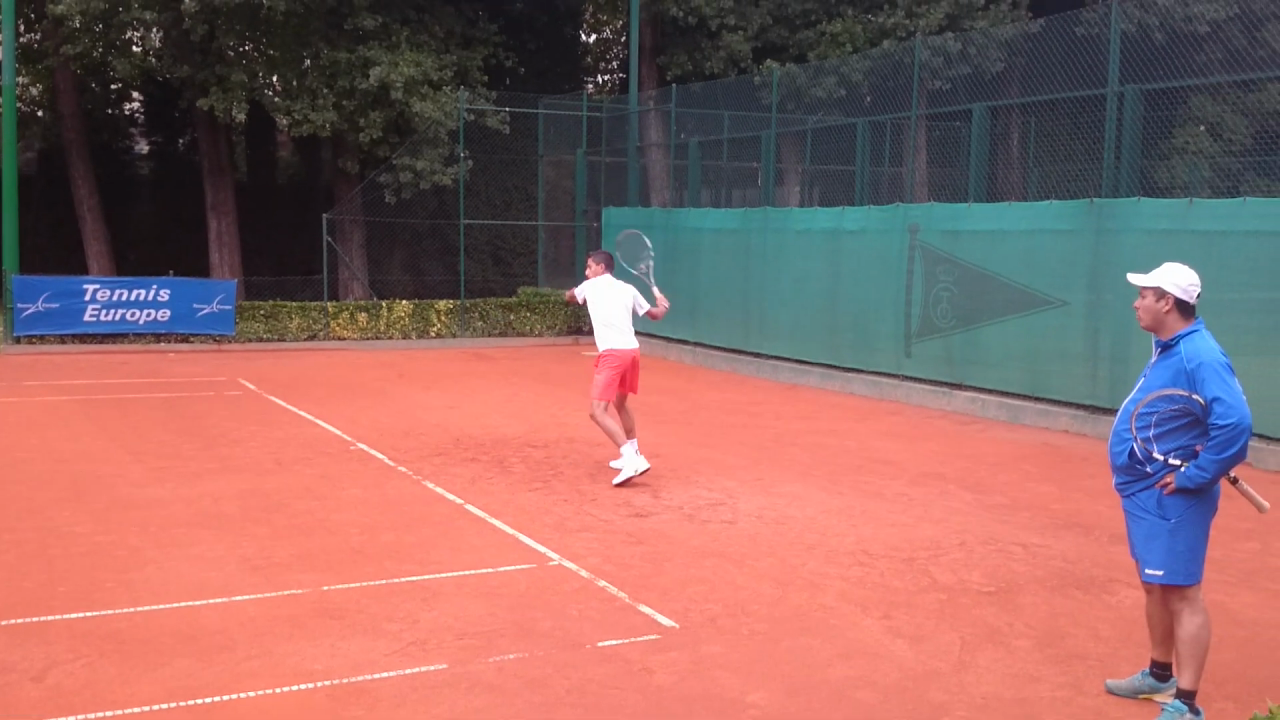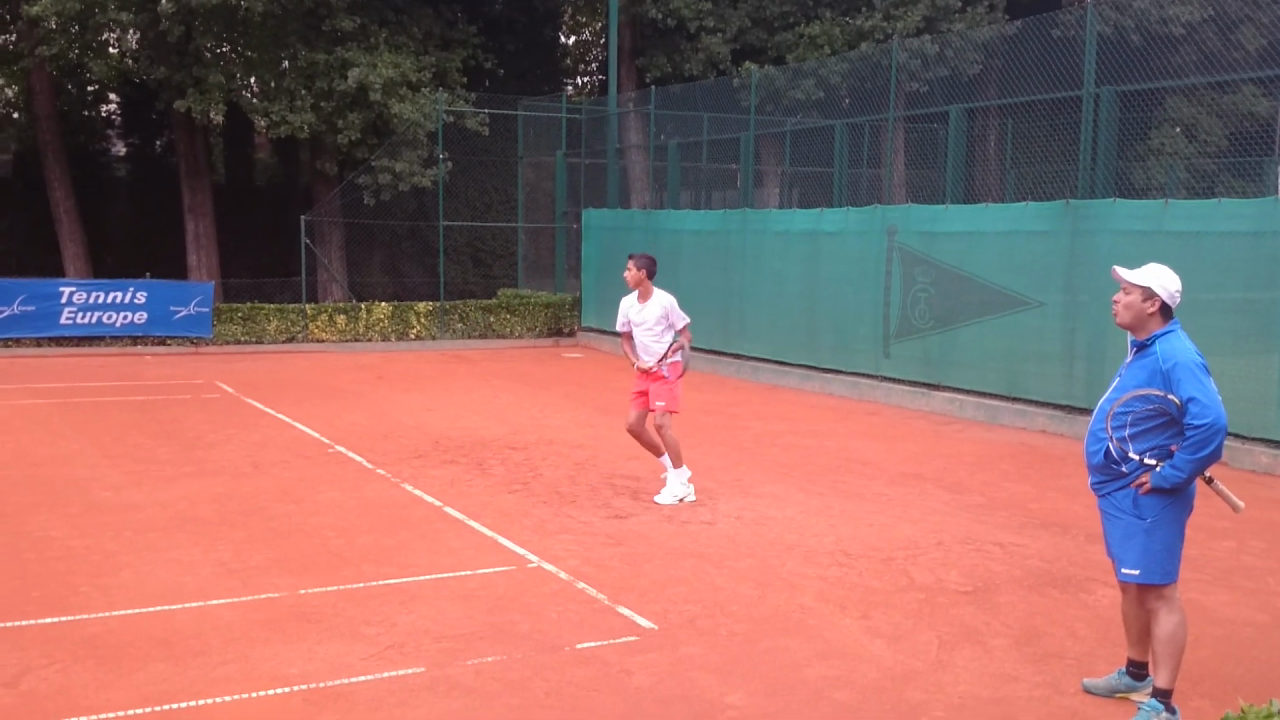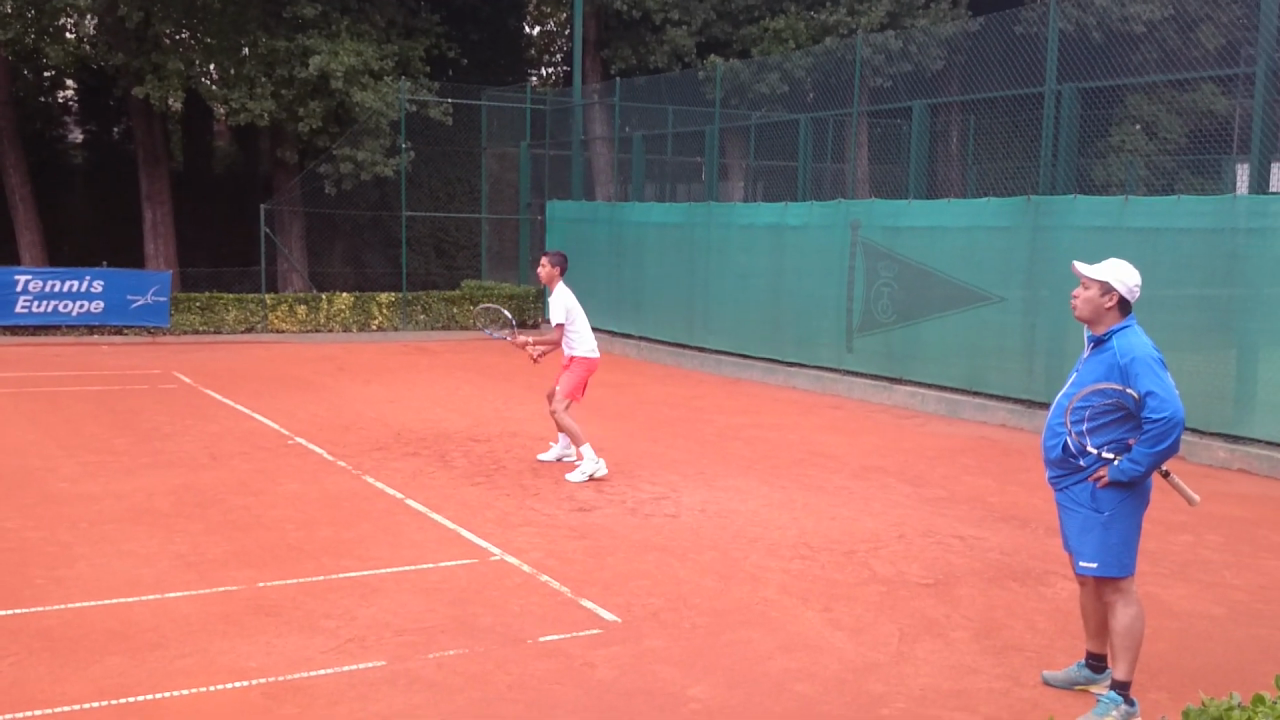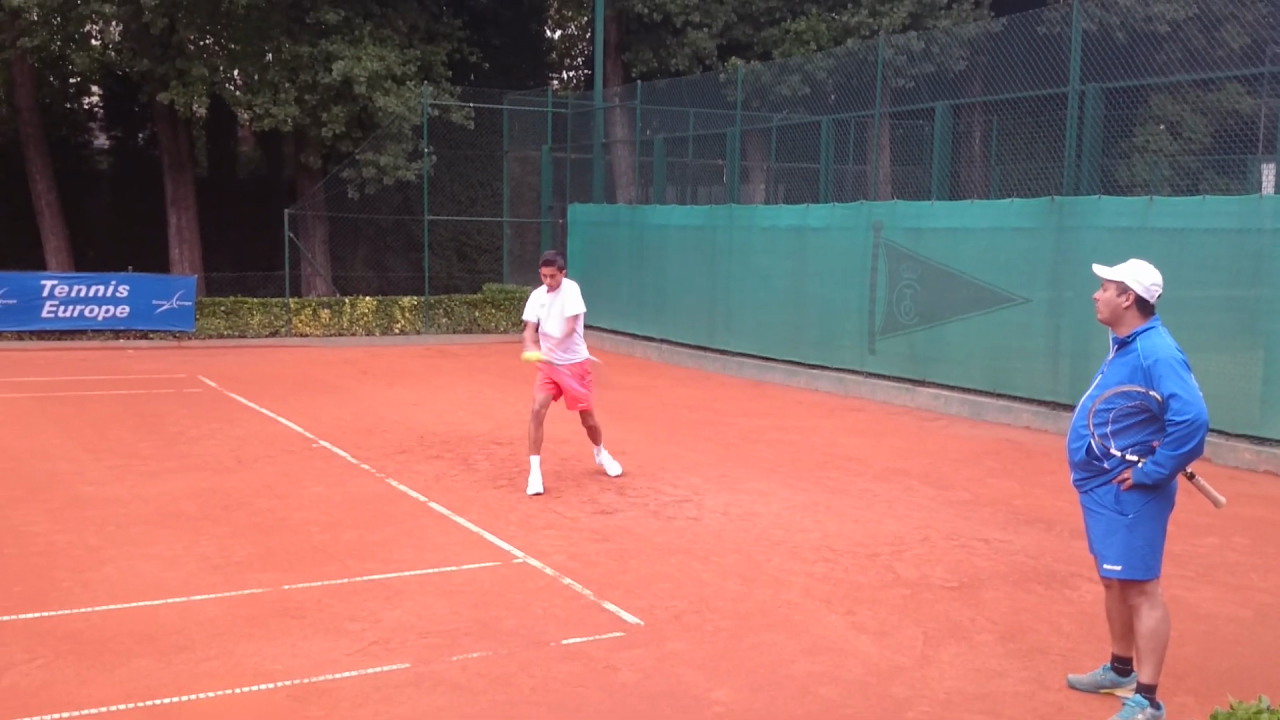
dt=1s
person 1, frame 1
left shoulder: (1199, 355)
right shoulder: (1166, 350)
left elbow: (1234, 423)
left wrist: (1193, 476)
left hip: (1170, 499)
right hip: (1144, 491)
left knee: (1181, 594)
right knee: (1155, 588)
right ankle: (1159, 675)
person 1, frame 2
left shoulder: (1175, 356)
right shoulder: (1142, 350)
left elbow: (1209, 423)
left wrist: (1169, 477)
left hip: (1145, 498)
right hip: (1120, 491)
left knee: (1158, 594)
right knee: (1131, 587)
right ankle: (1136, 674)
person 1, frame 3
left shoulder: (1132, 351)
right shoulder: (1097, 345)
left elbow: (1168, 417)
left wrist: (1126, 470)
left hip: (1103, 492)
right hip: (1076, 485)
left knee: (1115, 587)
right knee: (1088, 579)
right ankle: (1095, 667)
person 1, frame 4
left shoulder: (1156, 352)
right shoulder: (1123, 346)
left elbow: (1191, 419)
left wrist: (1151, 472)
left hip: (1128, 494)
right hip: (1102, 488)
left knee: (1140, 589)
right knee: (1114, 583)
right ankle: (1121, 670)
person 2, frame 1
left shoulder: (591, 286)
right shoulder: (628, 289)
left elbow: (569, 296)
right elbow: (655, 314)
left wrist: (582, 289)
right wrist: (662, 303)
left hip: (612, 353)
right hip: (631, 351)
left knee: (597, 412)
right knee: (620, 403)
left ankle: (632, 459)
right ankle: (630, 455)
person 2, frame 2
left shoulder: (666, 300)
right shoulder: (626, 303)
left elbow: (685, 334)
right elbow: (626, 340)
left wrist: (669, 355)
right wrist: (635, 362)
left hip: (667, 370)
right hip: (644, 372)
left knee: (662, 425)
right knee: (633, 425)
left ankle: (682, 485)
right ankle: (677, 469)
person 2, frame 3
left shoulder: (560, 297)
right shoulder: (556, 295)
left elbow: (557, 337)
left wrist: (529, 341)
right wrist: (541, 350)
left hip: (582, 358)
right hip: (575, 357)
left knee: (558, 410)
right knee: (552, 397)
left ankle: (592, 461)
right ankle: (565, 446)
person 2, frame 4
left shoulder: (572, 291)
right shoulder: (537, 297)
left elbow: (570, 327)
right elbow: (530, 331)
left wrist: (551, 345)
right wrist: (532, 348)
left hip: (574, 364)
right hip: (547, 363)
left knee: (588, 419)
right knee: (537, 411)
left ankle: (600, 453)
right ankle: (535, 473)
